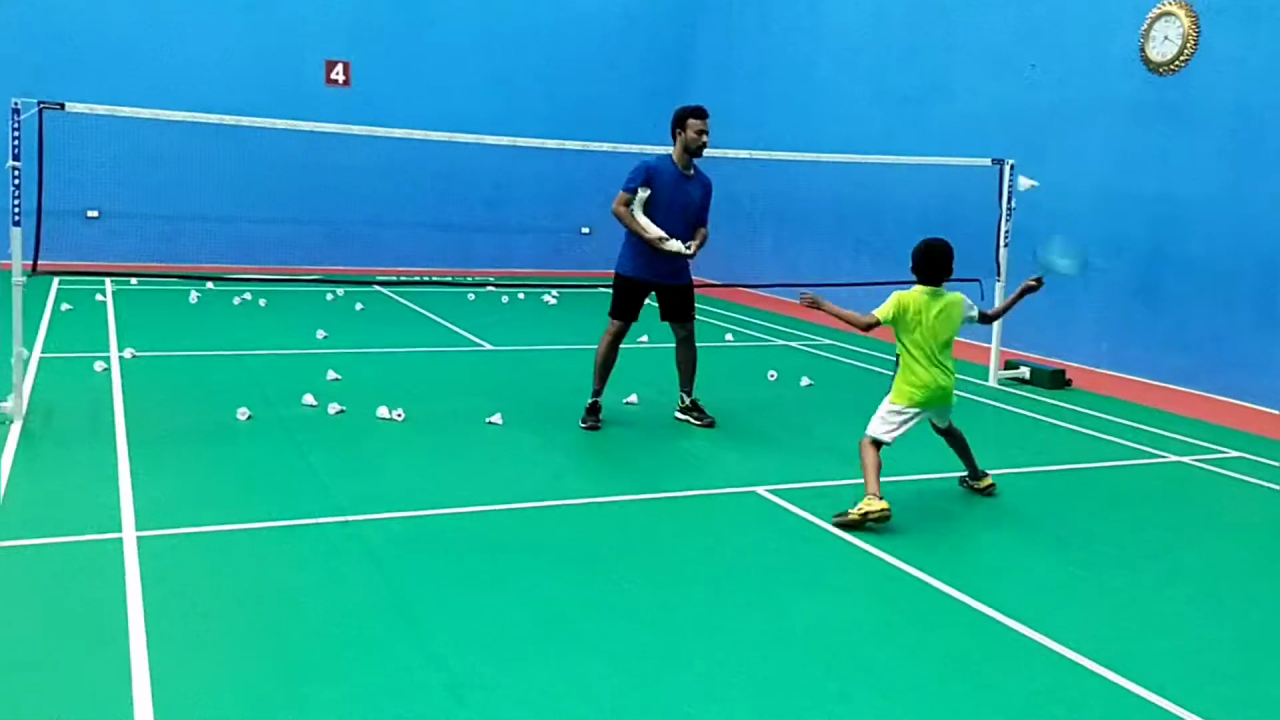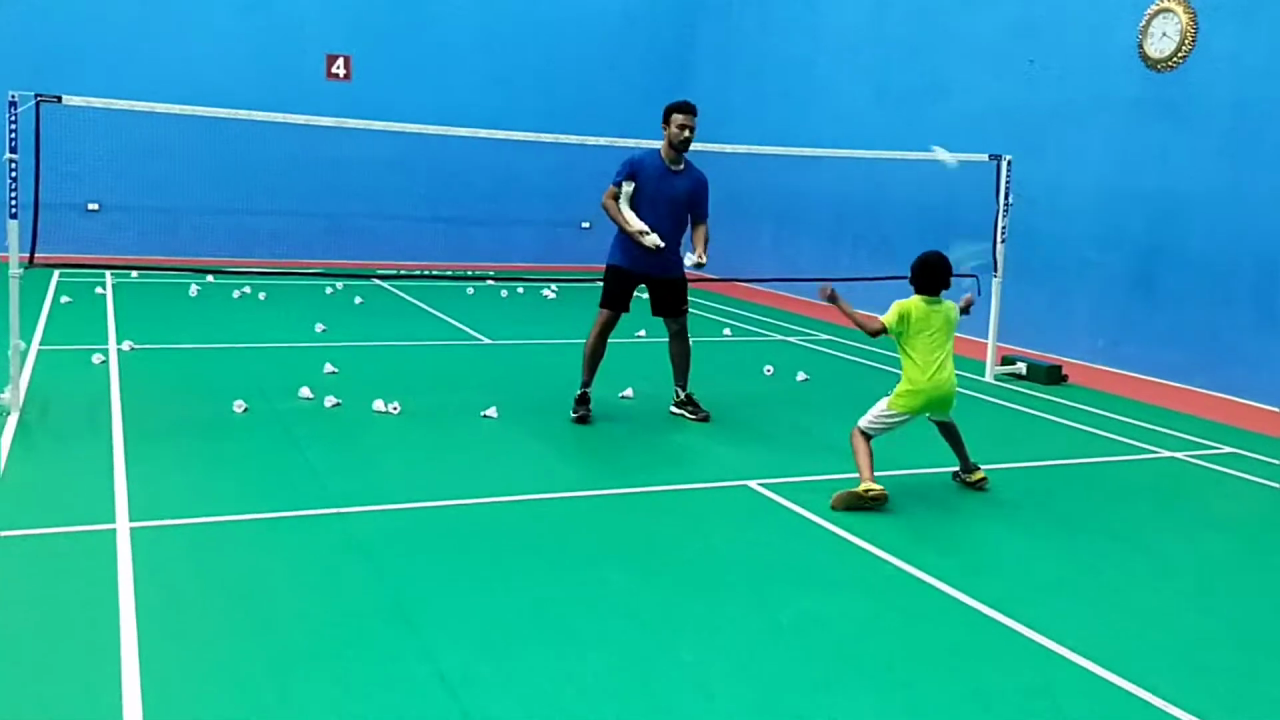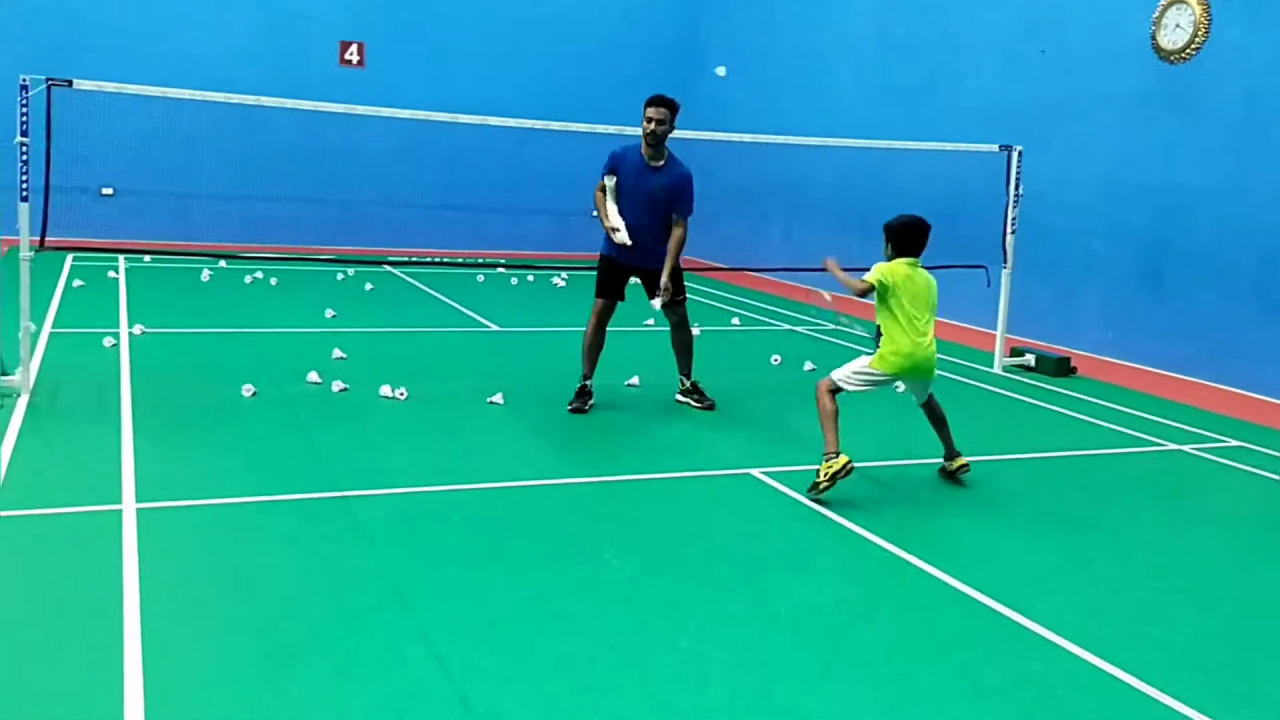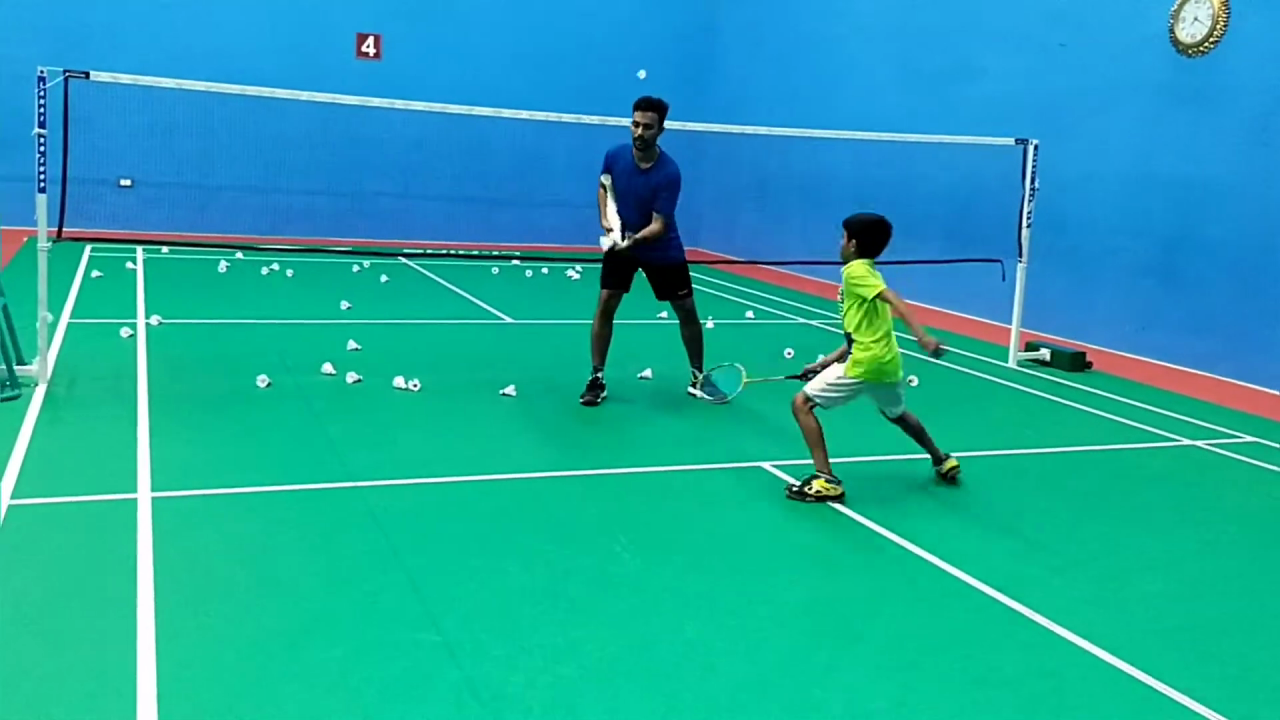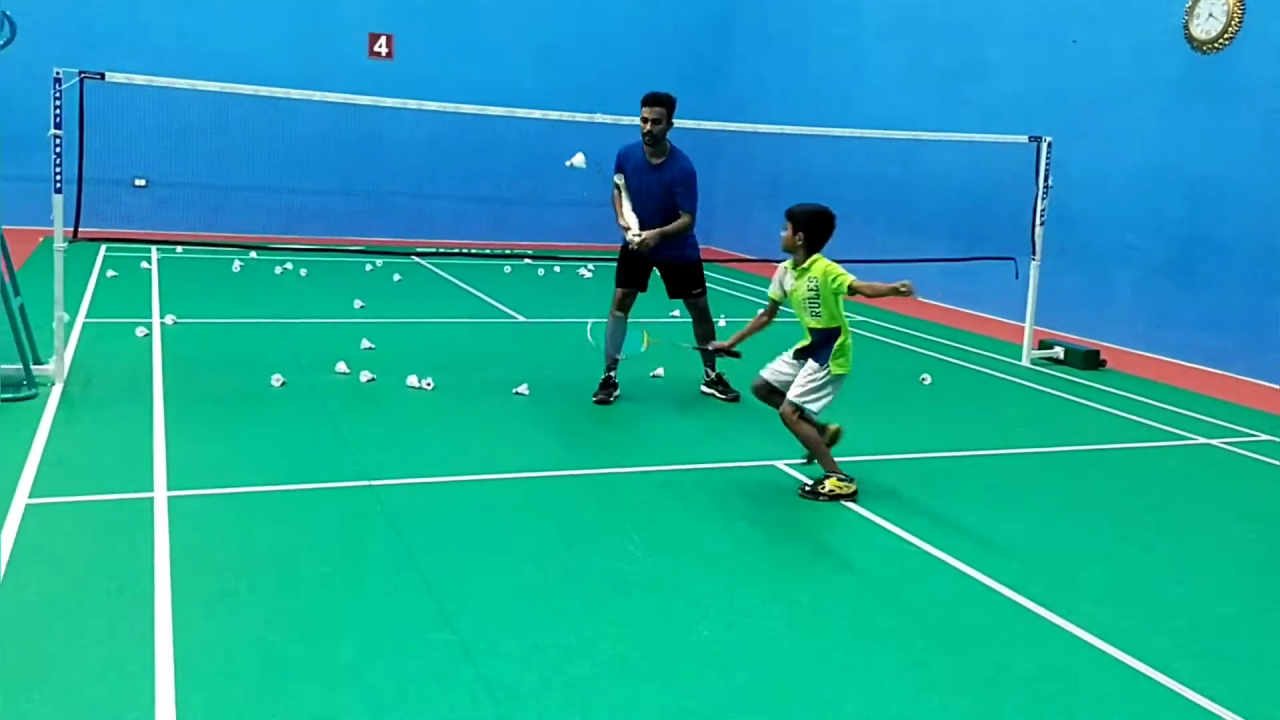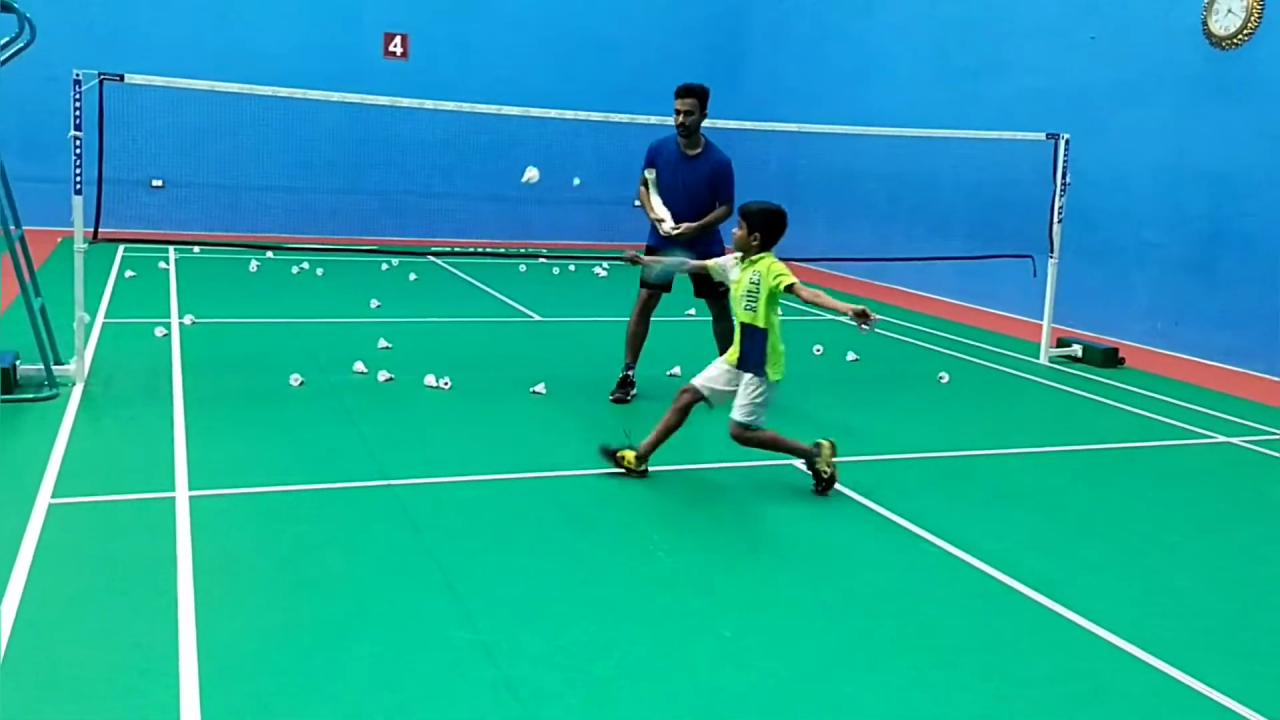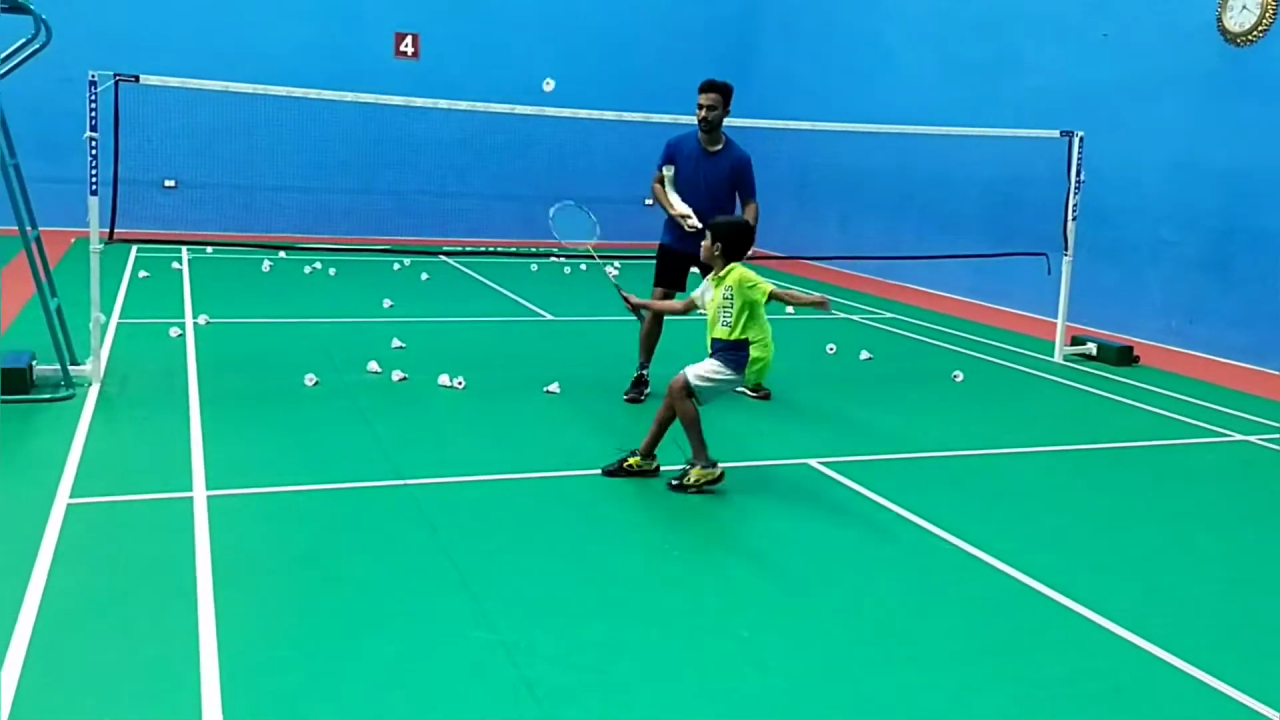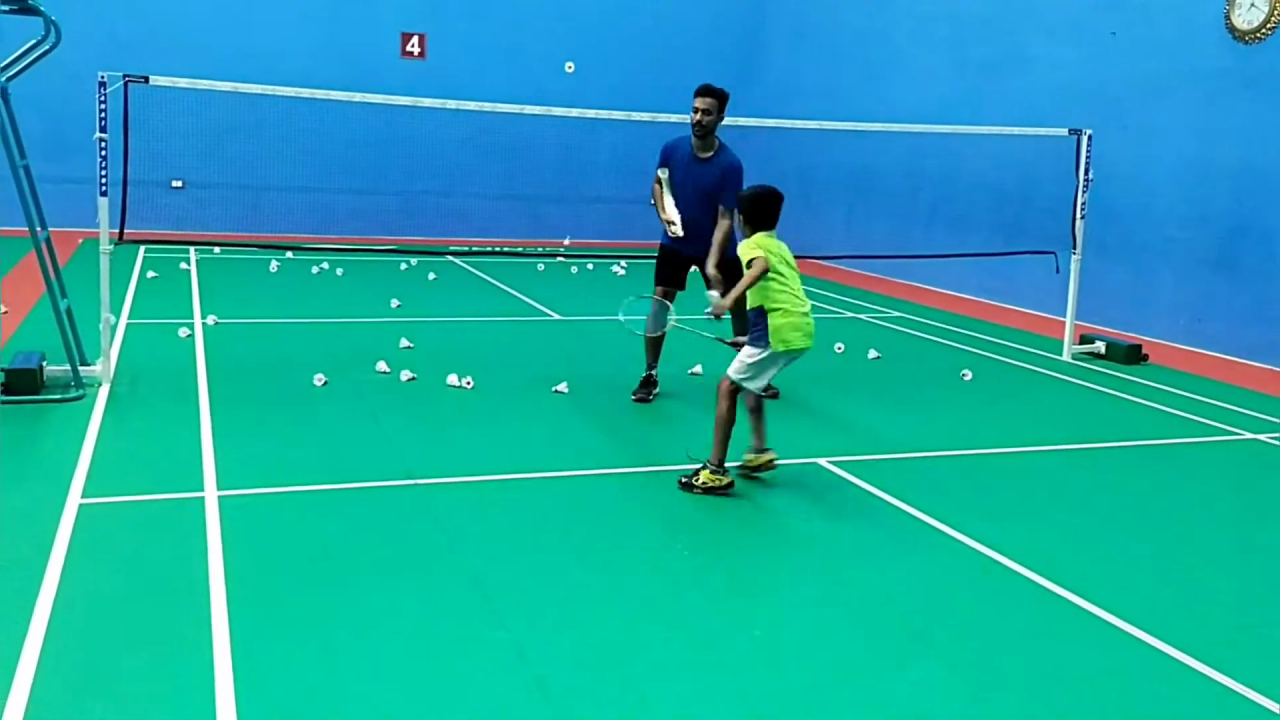
dt=0.2s
person 1, frame 1
left shoulder: (703, 183)
right shoulder: (649, 169)
left elbow: (701, 226)
right elbow: (618, 207)
left wrist: (696, 242)
right wrist: (649, 235)
left hip: (676, 273)
right hip: (635, 268)
left knee: (686, 335)
right knee: (616, 331)
left ankle: (686, 403)
right ankle: (594, 402)
person 1, frame 2
left shoulder: (697, 179)
right shoulder: (637, 163)
left elbow: (700, 223)
right elbow: (608, 200)
left wrist: (700, 251)
right wrist: (630, 228)
left hip: (668, 267)
right hip: (625, 260)
left knee: (679, 329)
right knee: (604, 322)
left ankle: (681, 397)
right ankle: (583, 393)
person 1, frame 3
left shoulder: (680, 175)
right shoulder: (619, 157)
left elbow: (679, 227)
right elbow: (601, 192)
left wrist: (667, 273)
right wrist: (607, 222)
left hip: (658, 257)
right hip: (617, 251)
left knee: (679, 318)
right knee: (600, 313)
left ankle: (686, 385)
right ankle: (585, 386)
person 1, frame 4
left shoulder: (669, 173)
right shoulder: (614, 156)
left elbow: (659, 225)
right elbow: (603, 187)
left wrist: (635, 241)
right wrist: (605, 219)
left hip: (663, 250)
right hip: (620, 245)
left knee: (687, 311)
right knee: (605, 304)
left ankle: (698, 379)
right ankle: (596, 379)
person 1, frame 5
left shoulder: (683, 168)
right shoulder: (626, 155)
left elbow: (687, 220)
right elbow: (617, 188)
left wrist: (658, 235)
right wrist: (622, 218)
left hip: (678, 249)
right hip: (636, 243)
left knee: (700, 310)
right knee: (620, 303)
left ankle: (711, 376)
right ankle: (609, 377)
person 1, frame 6
left shoulder: (719, 161)
right shoulder: (656, 149)
left elbow: (726, 207)
right elbow: (643, 186)
left wrist: (697, 227)
right wrist: (653, 214)
left hip: (704, 246)
right hip: (661, 241)
left knee: (721, 308)
right knee: (644, 303)
right ankle: (627, 375)
person 1, frame 7
left shoulder: (739, 158)
right shoulder: (676, 145)
left elbow: (750, 204)
right elbow: (657, 184)
right wrist: (673, 211)
right hip: (676, 241)
right knee: (658, 302)
right ankle: (642, 375)
person 1, frame 8
left shoulder: (730, 164)
right shoulder: (671, 148)
left elbow: (726, 219)
right elbow: (658, 184)
left wrist: (712, 264)
right wrist: (663, 213)
left hip: (716, 246)
right hip: (676, 241)
left knee: (740, 307)
right knee: (660, 300)
right ankle: (650, 375)
person 2, frame 1
left shoulder: (902, 300)
right shoulder: (957, 302)
left elbow: (866, 323)
right elbow: (989, 317)
left wrist: (824, 306)
right wrist: (1023, 292)
left hip: (910, 389)
right hip: (943, 385)
left knee: (870, 442)
right knee: (943, 425)
left ankle: (873, 502)
right ankle: (978, 477)
person 2, frame 2
left shoulder: (904, 308)
right shoulder: (949, 311)
left elbow: (873, 329)
left wrist: (838, 302)
right wrist: (965, 304)
left hip: (913, 392)
right hip: (945, 390)
left knee: (860, 433)
right knee: (942, 419)
left ankle: (868, 485)
right ankle: (971, 472)
person 2, frame 3
left shoulder: (885, 270)
right shoulder: (928, 279)
left elbow: (861, 289)
left wrist: (835, 270)
left hip: (893, 356)
right hip: (925, 356)
left knee: (825, 388)
right knee: (926, 399)
left ankle: (833, 459)
right ankle: (953, 458)
person 2, frame 4
left shoulder: (856, 273)
right shoulder: (867, 273)
left elbow: (893, 300)
left wrist: (922, 336)
right wrist: (826, 362)
left hip: (864, 361)
right hip: (886, 359)
left knee: (801, 403)
right knee: (896, 414)
left ankle: (827, 480)
right ankle: (943, 461)
person 2, frame 5
left shoulder: (825, 270)
right shoulder: (785, 271)
left elbow: (862, 288)
right elbow: (768, 313)
left wrist: (895, 289)
right wrist: (732, 342)
left hip: (830, 353)
right hip: (809, 347)
left knee: (790, 412)
right knee: (761, 388)
left ankle: (838, 480)
right ankle: (821, 432)
person 2, frame 6
left shoulder: (771, 268)
right shoulder: (733, 262)
left elbow: (804, 291)
right elbow: (694, 266)
left wrist: (847, 309)
right wrist: (647, 261)
left hip: (761, 362)
right hip: (739, 354)
left knee: (741, 430)
right knee: (686, 396)
left ankle: (816, 453)
right ankle: (639, 456)
person 2, frame 7
left shoulder: (740, 277)
right shoulder: (713, 281)
left elbow: (781, 295)
right elbow: (681, 306)
left wrist: (814, 300)
right wrist: (642, 303)
left hip: (745, 358)
right hip: (726, 354)
left knee: (679, 388)
right knee: (676, 389)
left ankle: (704, 466)
right ankle: (644, 458)
person 2, frame 8
left shoulder: (750, 245)
right shoulder: (779, 247)
left elbow: (757, 270)
left wrist: (730, 298)
right wrist: (751, 336)
left hip: (776, 333)
right hip: (796, 330)
left knee: (727, 388)
right knee: (746, 387)
left ankle: (716, 472)
right ankle: (759, 452)
